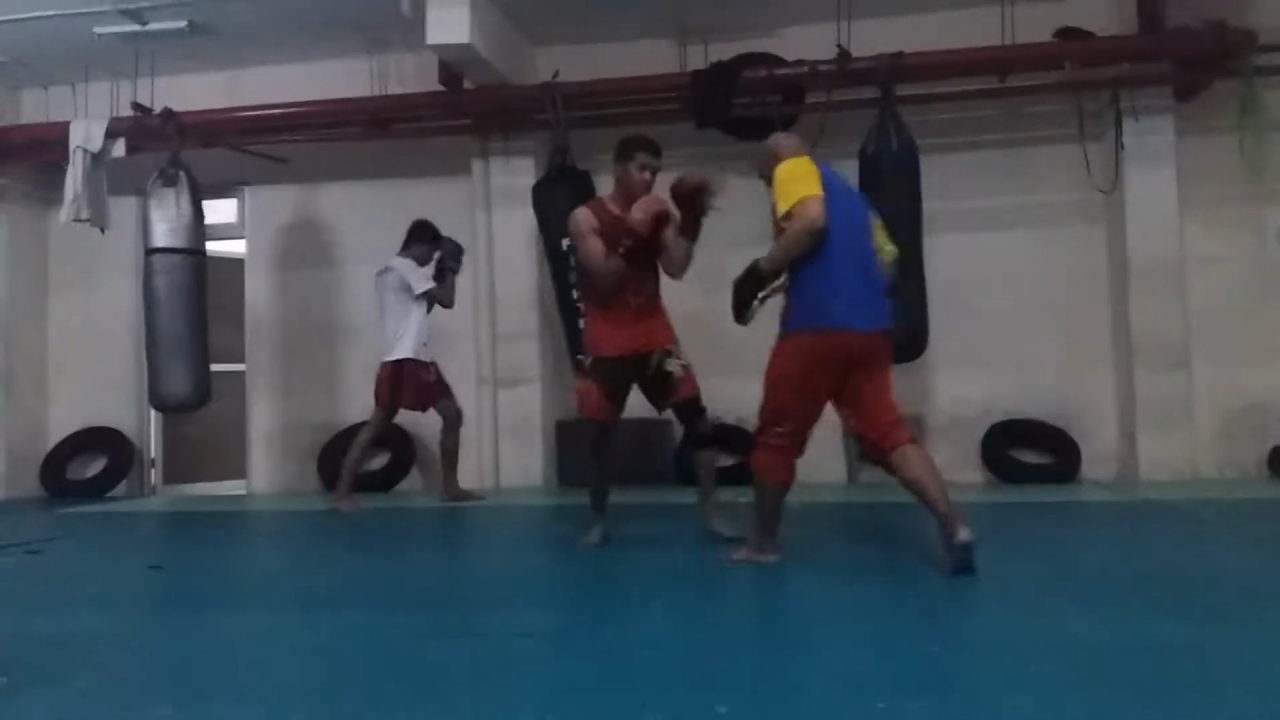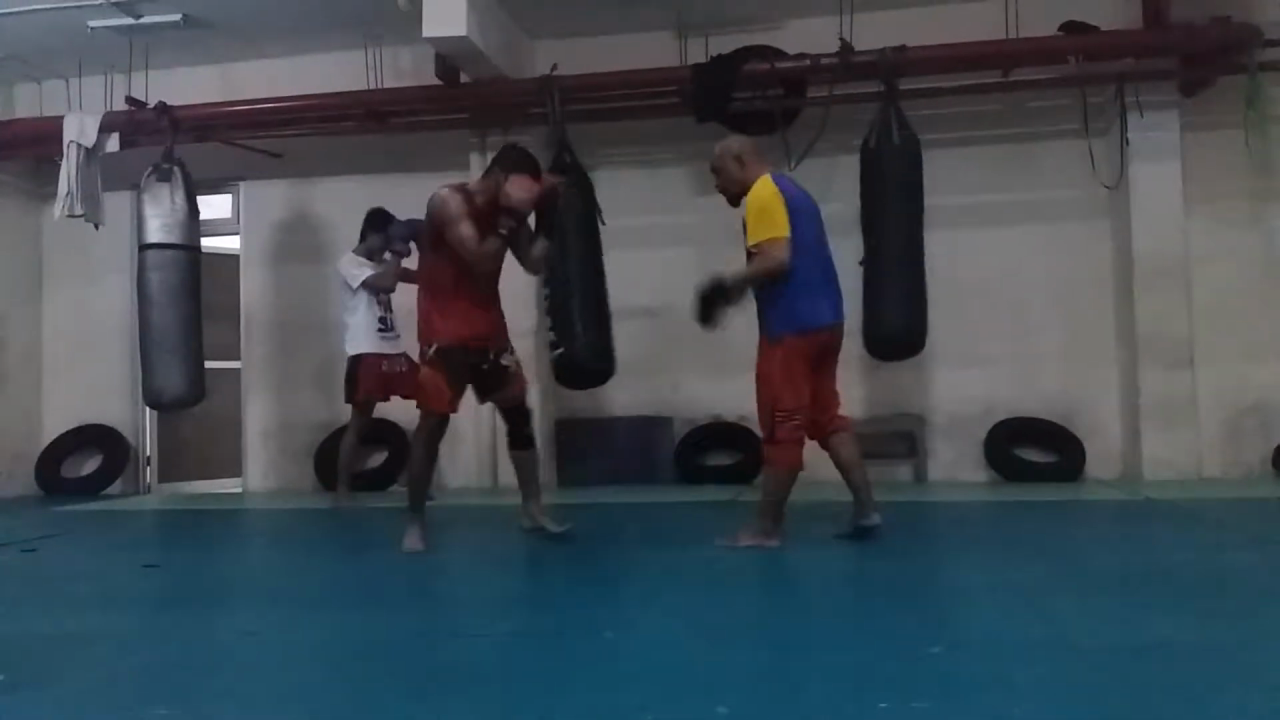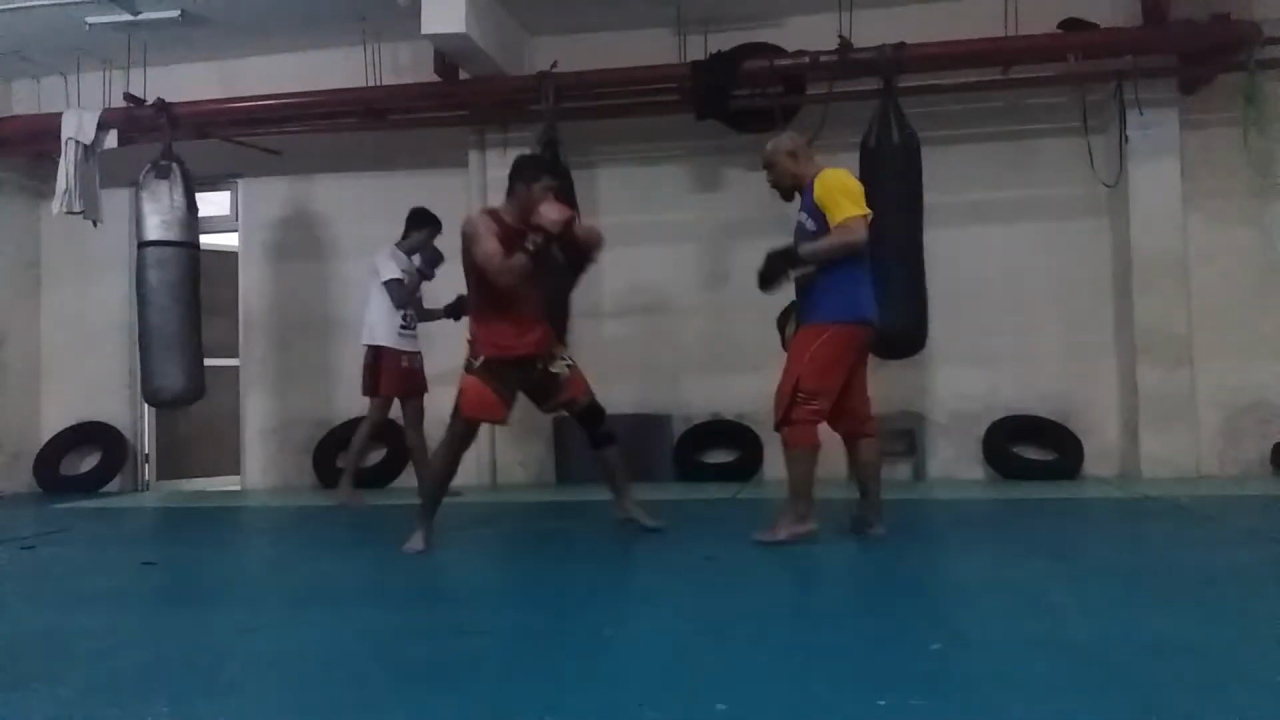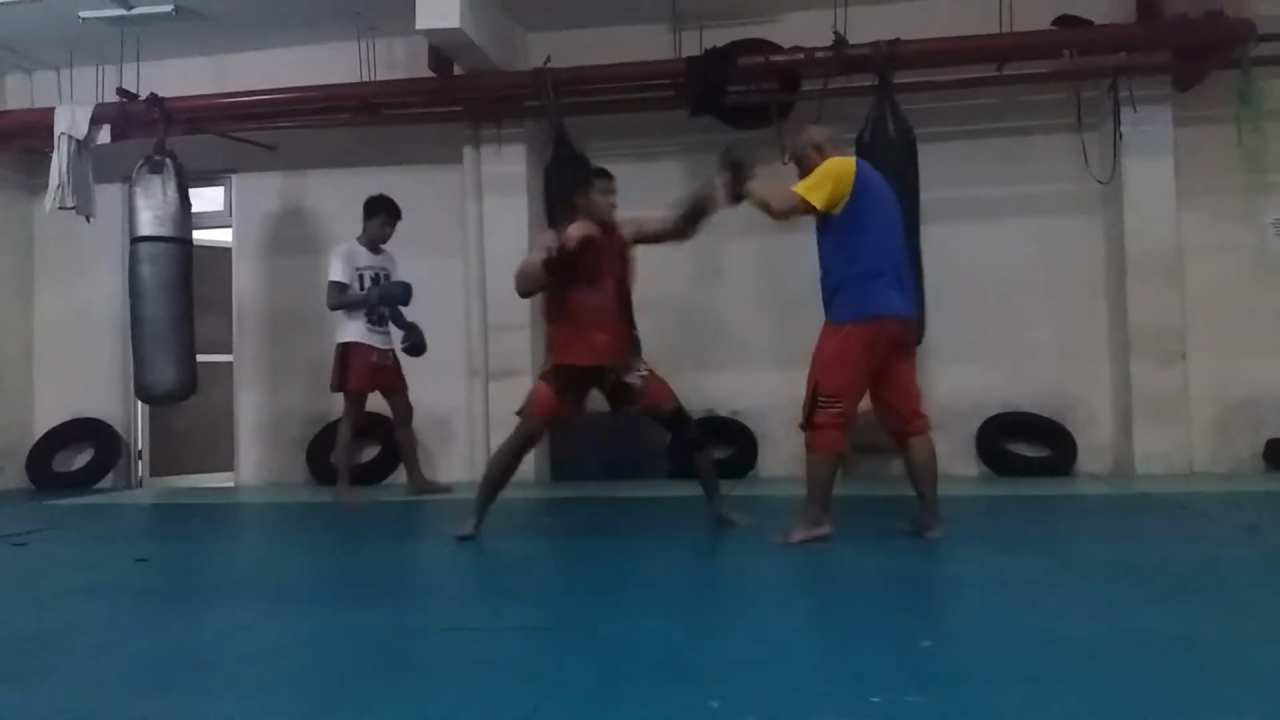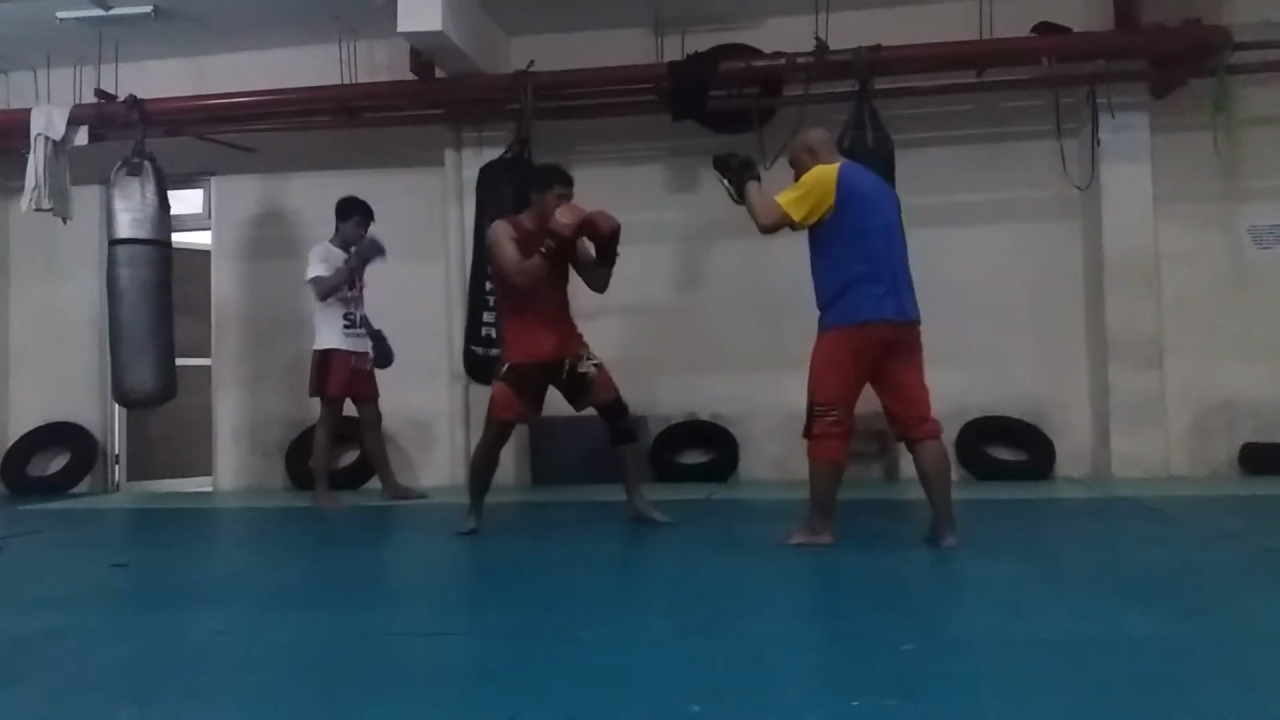
dt=1s
person 1, frame 1
left shoulder: (792, 167)
right shoulder: (850, 194)
left elbow: (811, 221)
right elbow: (884, 257)
left wrist: (760, 271)
left hip: (815, 326)
right hip: (870, 327)
left knee: (777, 438)
right knee: (889, 436)
left ankle: (762, 542)
right ankle: (953, 529)
person 1, frame 2
left shoulder: (762, 194)
right shoulder: (790, 190)
left elbow: (776, 259)
left wrist: (727, 286)
right wrist: (740, 288)
left hip: (791, 327)
right hip: (823, 321)
left knee: (782, 429)
right knee: (827, 418)
left ankle: (766, 527)
right ankle: (865, 509)
person 1, frame 3
left shoulder: (834, 181)
right shoulder: (814, 196)
left elbow: (855, 236)
left wrist: (795, 254)
right wrist: (791, 262)
left hip: (834, 319)
right hip: (843, 318)
left knee: (795, 410)
right knee: (855, 418)
left ankle: (799, 512)
right ankle: (871, 513)
person 1, frame 4
left shoulder: (840, 169)
right shoulder: (872, 181)
left elbow: (782, 206)
left wrist: (746, 179)
left hip: (859, 315)
right hip: (898, 313)
left knee: (825, 415)
right knee: (908, 418)
left ankle: (815, 517)
right ankle: (931, 516)
person 1, frame 5
left shoulder: (824, 179)
right shoulder: (880, 186)
left elbow: (768, 219)
left wrist: (746, 181)
left hip: (851, 320)
right hip: (901, 318)
left knee: (828, 425)
right knee: (918, 422)
left ankle: (819, 525)
right ankle: (944, 525)
person 2, frame 1
left shoulder: (659, 213)
right shoulder: (586, 217)
left elbow: (675, 267)
right elbow: (603, 278)
left wrist: (692, 218)
right wrist: (633, 238)
left hip: (654, 335)
right hip: (608, 341)
left knee: (695, 416)
right knee: (600, 431)
left ankle: (710, 511)
right ankle: (598, 520)
person 2, frame 2
left shoulder: (504, 210)
right shoulder: (448, 201)
left elbow: (535, 264)
right elbow: (480, 262)
right wrist: (511, 219)
left hip: (489, 329)
right hip: (446, 332)
left knee: (519, 416)
right knee: (432, 425)
left ankle: (533, 509)
right ankle: (415, 522)
person 2, frame 3
left shoulder: (541, 226)
right shoulder: (480, 225)
right elbow: (504, 278)
left wrist: (576, 239)
right wrist: (539, 238)
left hip: (540, 347)
right hip: (494, 351)
left knee: (593, 415)
right knee: (457, 436)
left ankle: (626, 503)
right ankle: (422, 527)
person 2, frame 4
left shoulder: (621, 233)
right shoulder: (552, 242)
left elbow: (679, 229)
right elbow: (524, 286)
left wrist: (696, 208)
right wrist: (561, 254)
left hip: (618, 356)
right hip: (568, 358)
left knee: (679, 420)
right knee: (525, 435)
left ankle: (717, 503)
right ankle: (478, 515)
person 2, frame 5
left shoulder: (567, 233)
right shoulder: (503, 231)
left elbow: (598, 284)
right elbow: (520, 277)
left wrist: (607, 247)
right wrist: (553, 240)
left hip: (566, 344)
right hip: (522, 351)
left knee: (616, 411)
right knee: (496, 430)
left ankle: (638, 500)
right ankle: (474, 511)
person 3, frame 1
left shoulder: (392, 271)
right shoulder: (406, 269)
left elbow: (424, 307)
right elbow: (446, 300)
left wrist: (440, 274)
right wrist: (450, 269)
left hip: (418, 359)
right hip: (403, 361)
left knee: (453, 415)
right knee: (377, 425)
left ankle: (449, 486)
right ankle: (342, 492)
person 3, frame 2
left shoulder: (381, 263)
right shoulder: (349, 263)
left elbow: (420, 277)
right elbow: (387, 285)
right wrist: (397, 254)
left hip: (395, 352)
right hip: (367, 354)
right knee: (359, 422)
right ankle: (343, 490)
person 3, frame 3
left shoulder: (412, 265)
right shoulder: (388, 257)
right elbow: (401, 298)
left wrist: (447, 311)
right wrist: (422, 272)
left hip: (410, 350)
right hip: (385, 348)
left knee: (415, 418)
right knee: (376, 416)
right ankle: (345, 483)
person 3, frame 4
left shoulder: (388, 259)
right shoulder: (345, 253)
right elbow: (333, 300)
left wrist: (406, 326)
right wrist: (372, 296)
left hip: (384, 347)
right hip: (357, 345)
left knee: (403, 411)
right knee: (352, 414)
left ankle: (415, 477)
right ankle: (343, 484)
person 3, frame 5
left shoulder: (353, 260)
right shoulder: (321, 254)
right elbow: (323, 292)
left wrist: (374, 335)
right wrist: (354, 263)
left hip: (359, 351)
right hip: (334, 350)
left knee: (372, 417)
right knee: (329, 418)
left ankle: (389, 483)
right ankle: (322, 490)
